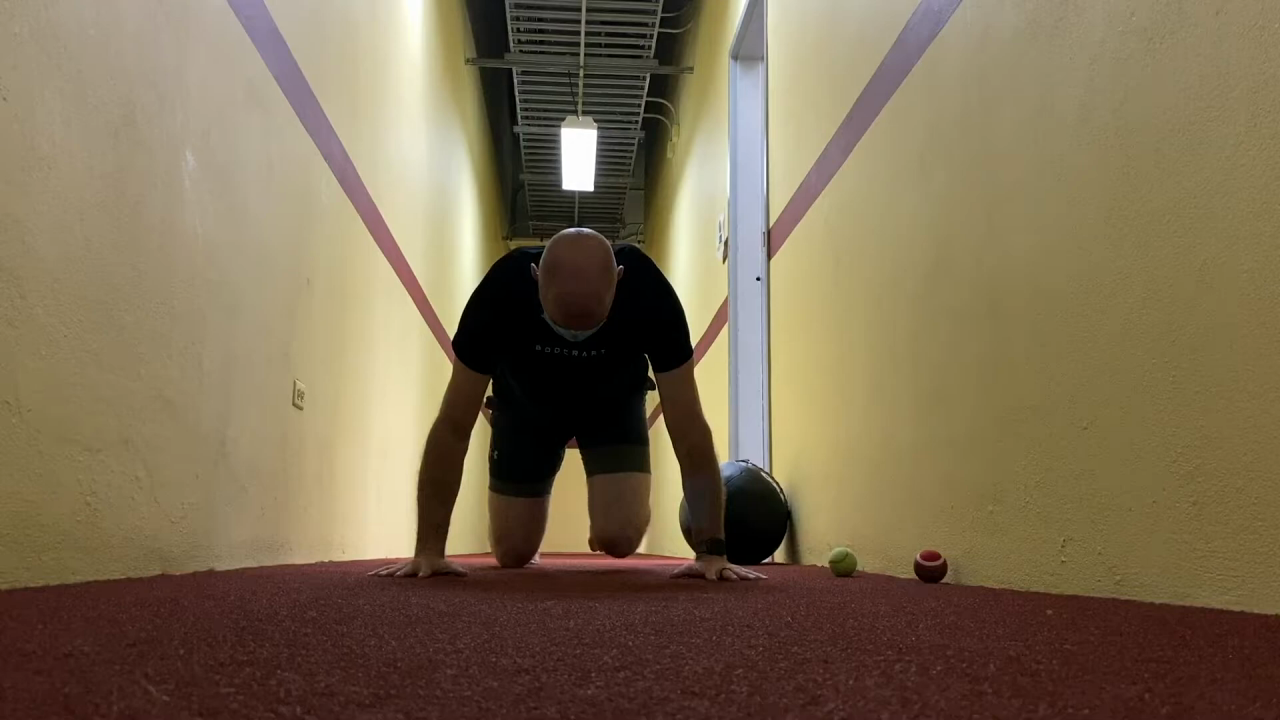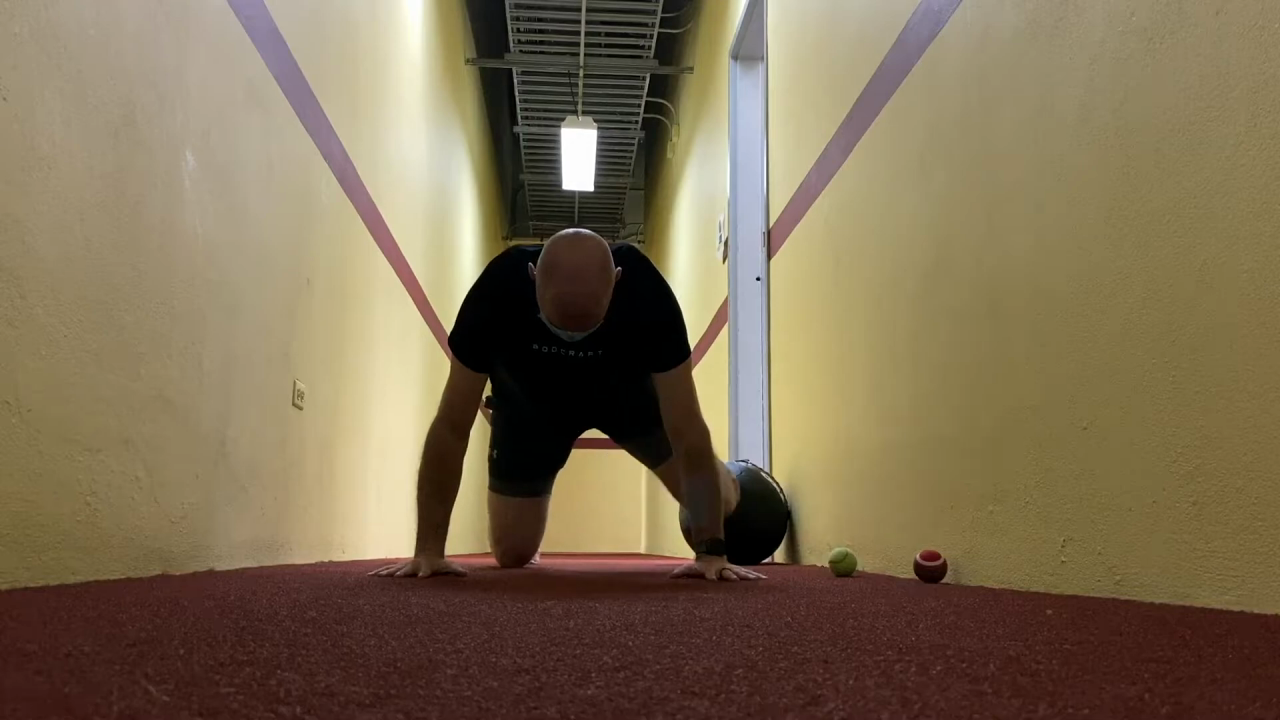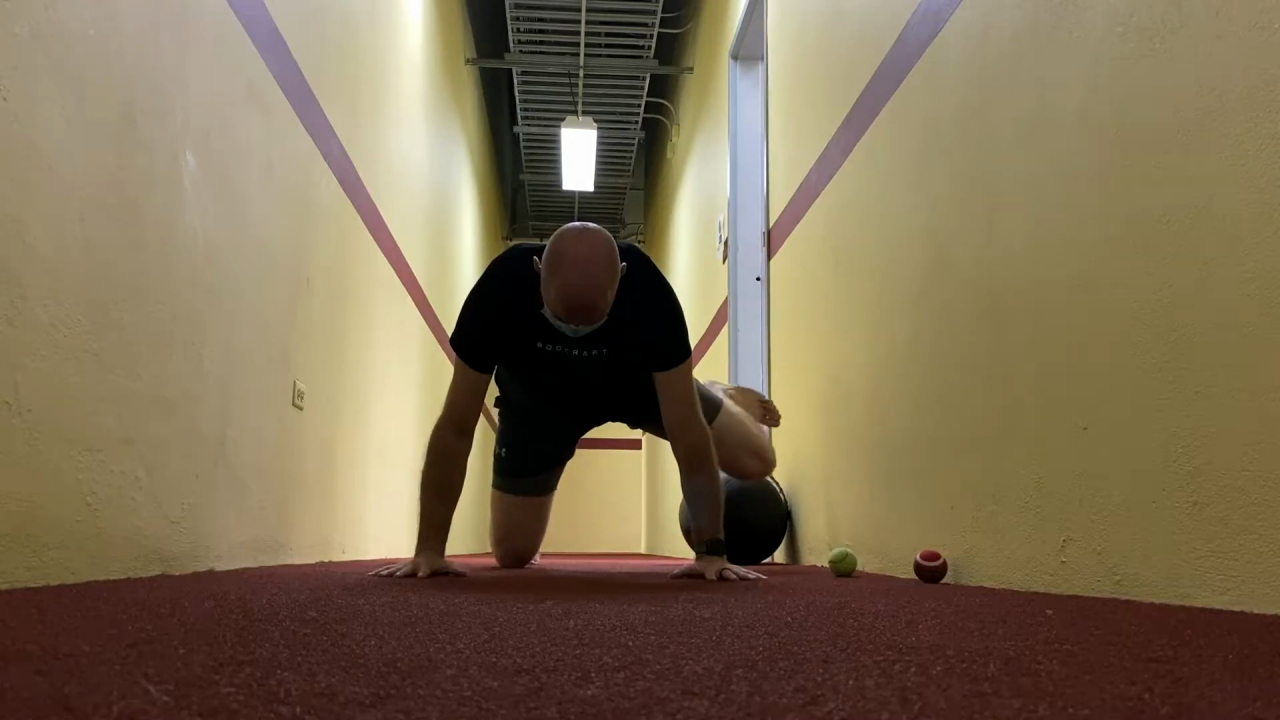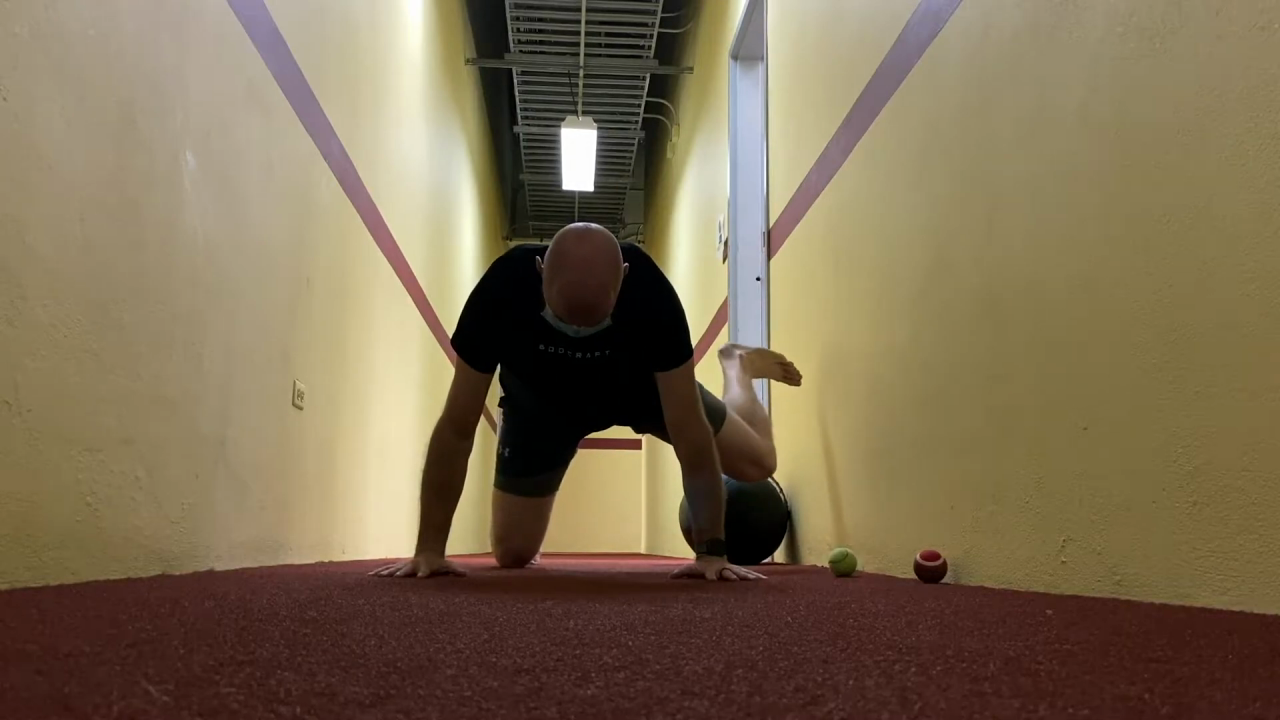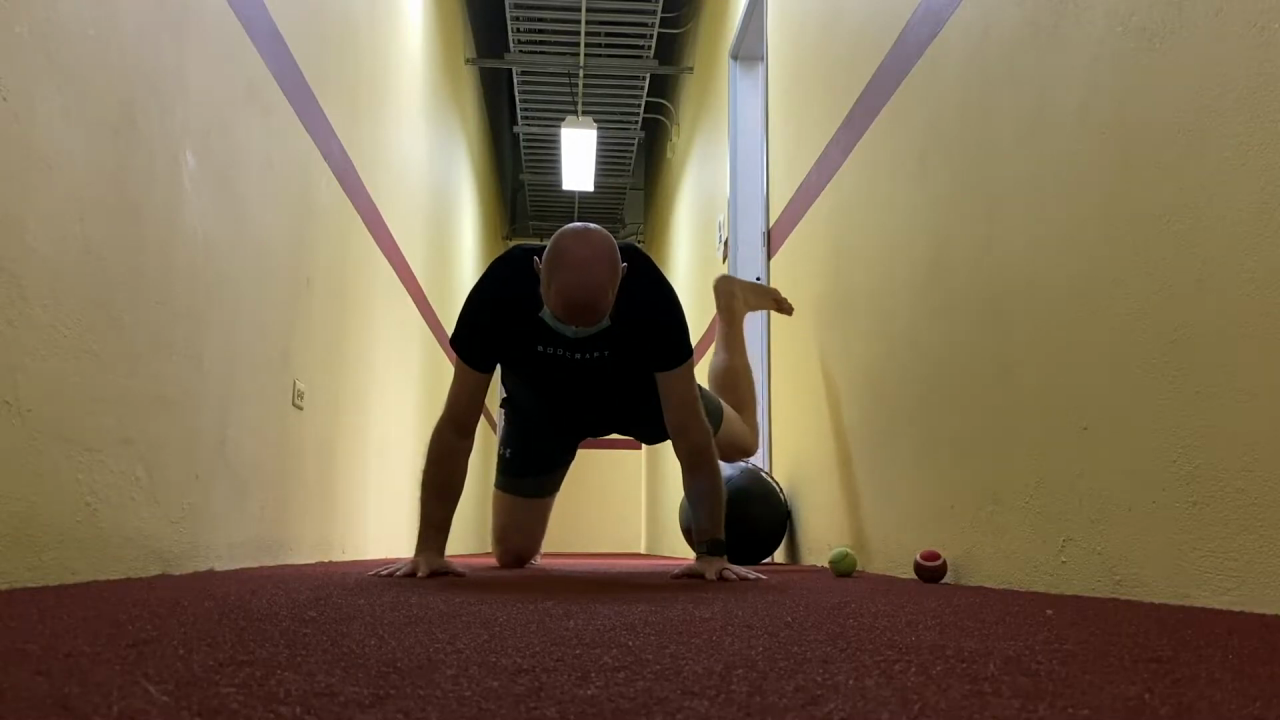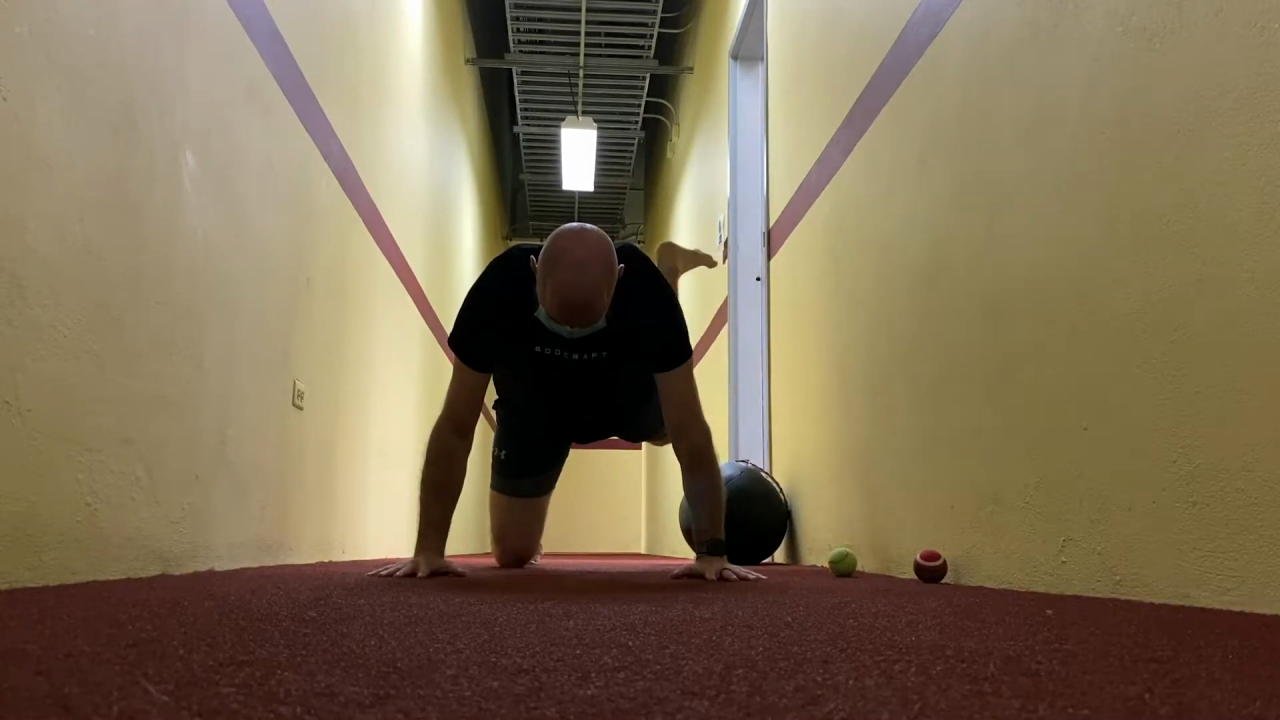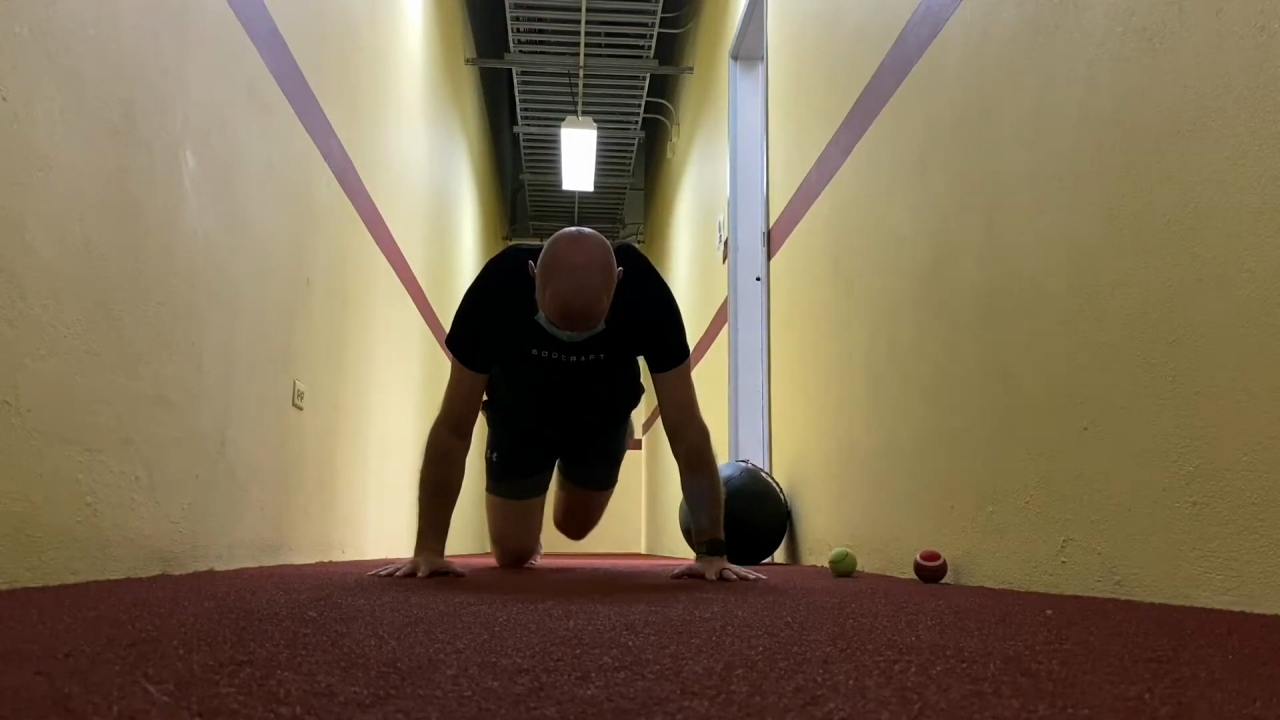
dt=0.4s
person 1, frame 1
left shoulder: (648, 290)
right shoulder: (503, 288)
left elbow: (688, 426)
right elbow: (454, 427)
left wrist: (711, 551)
right wrist: (429, 550)
left hip: (614, 398)
right hip: (527, 401)
left knee: (619, 539)
right knee: (512, 553)
left ankle: (608, 485)
person 1, frame 2
left shoulder: (646, 291)
right shoulder: (498, 289)
left elbow: (687, 425)
right elbow: (453, 426)
left wrist: (710, 551)
right wrist: (429, 550)
left hip: (626, 388)
right hip: (530, 399)
left knee: (718, 503)
right knee: (513, 552)
person 1, frame 3
left shoulder: (648, 290)
right shoulder: (501, 287)
left elbow: (687, 429)
right elbow: (456, 427)
left wrist: (710, 550)
right wrist: (429, 549)
left hip: (632, 381)
right hip: (537, 399)
left knee: (756, 461)
right knee: (512, 553)
left ankle: (721, 396)
person 1, frame 4
left shoulder: (650, 290)
right shoulder: (504, 288)
left elbow: (690, 430)
right elbow: (457, 428)
left wrist: (711, 550)
right wrist: (430, 549)
left hip: (636, 384)
right hip: (540, 401)
left knee: (757, 461)
right knee: (512, 554)
left ankle: (736, 365)
person 1, frame 5
left shoulder: (648, 291)
right shoulder: (501, 288)
left elbow: (689, 430)
right elbow: (457, 428)
left wrist: (712, 551)
right wrist: (430, 549)
left hip: (633, 389)
right hip: (540, 404)
left knee: (739, 439)
right knee: (513, 554)
left ankle: (731, 301)
person 1, frame 6
left shoulder: (646, 289)
right shoulder: (500, 287)
left elbow: (688, 428)
right elbow: (456, 428)
left wrist: (711, 550)
right wrist: (429, 549)
left hip: (623, 396)
right hip: (532, 408)
left knee: (662, 430)
right knee: (512, 555)
person 1, frame 7
left shoulder: (645, 292)
right shoulder: (498, 287)
left elbow: (686, 429)
right elbow: (454, 428)
left wrist: (711, 551)
right wrist: (429, 549)
left hip: (603, 409)
right hip: (520, 410)
left knee: (574, 524)
right knee: (512, 555)
